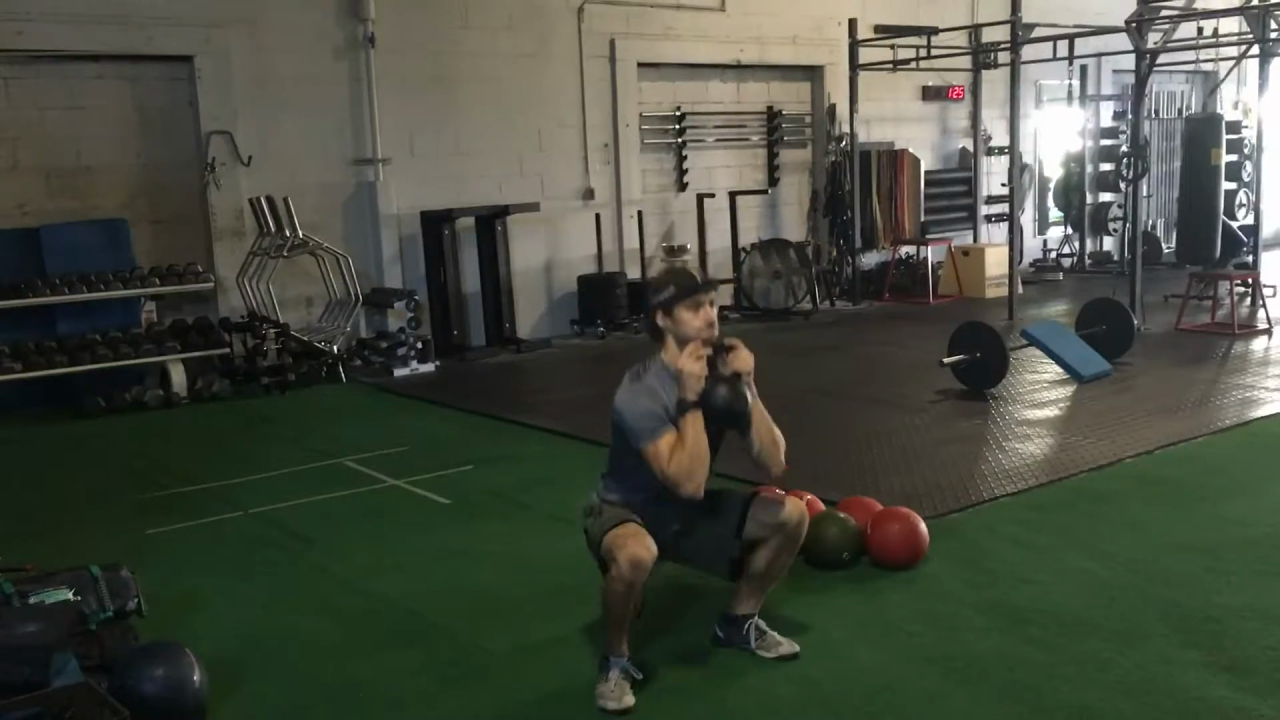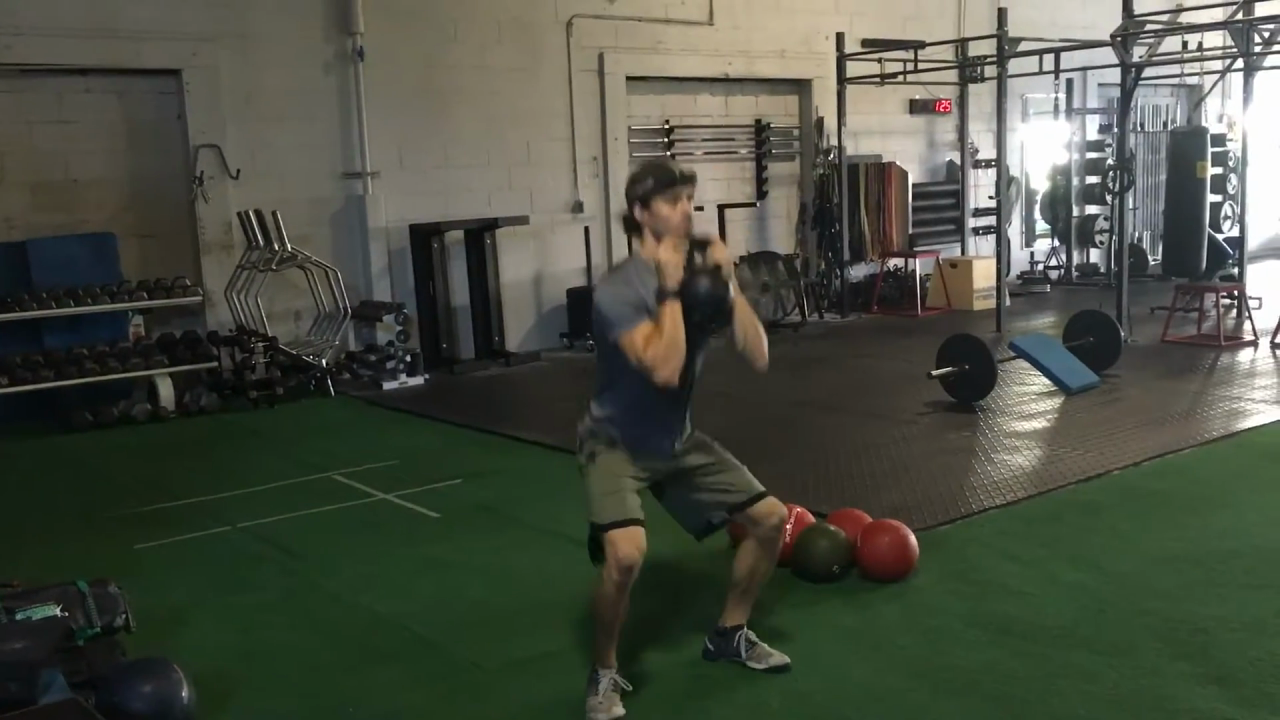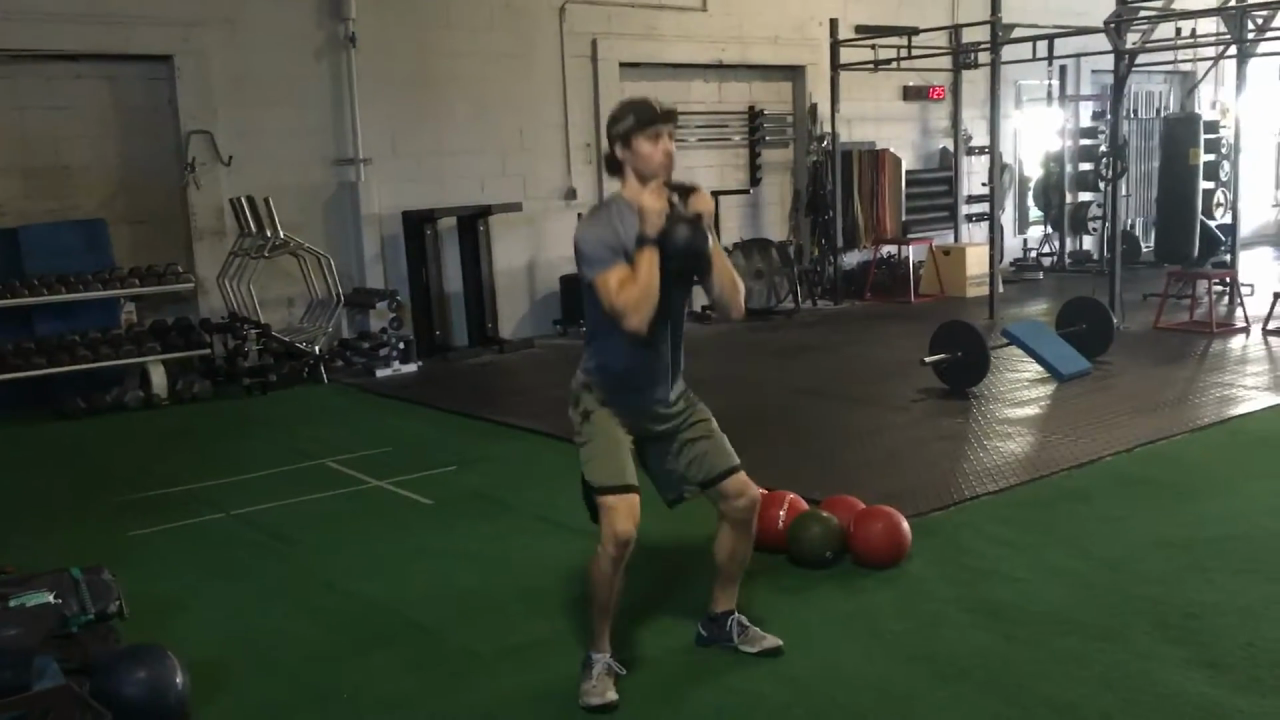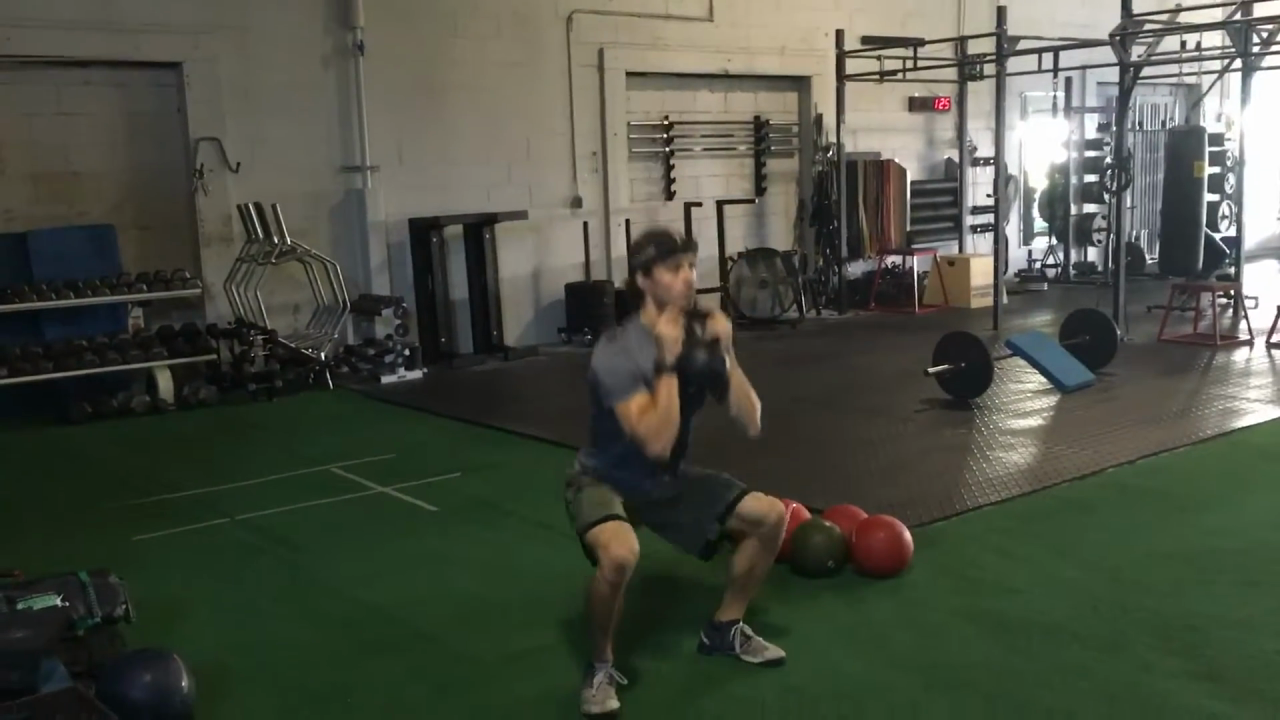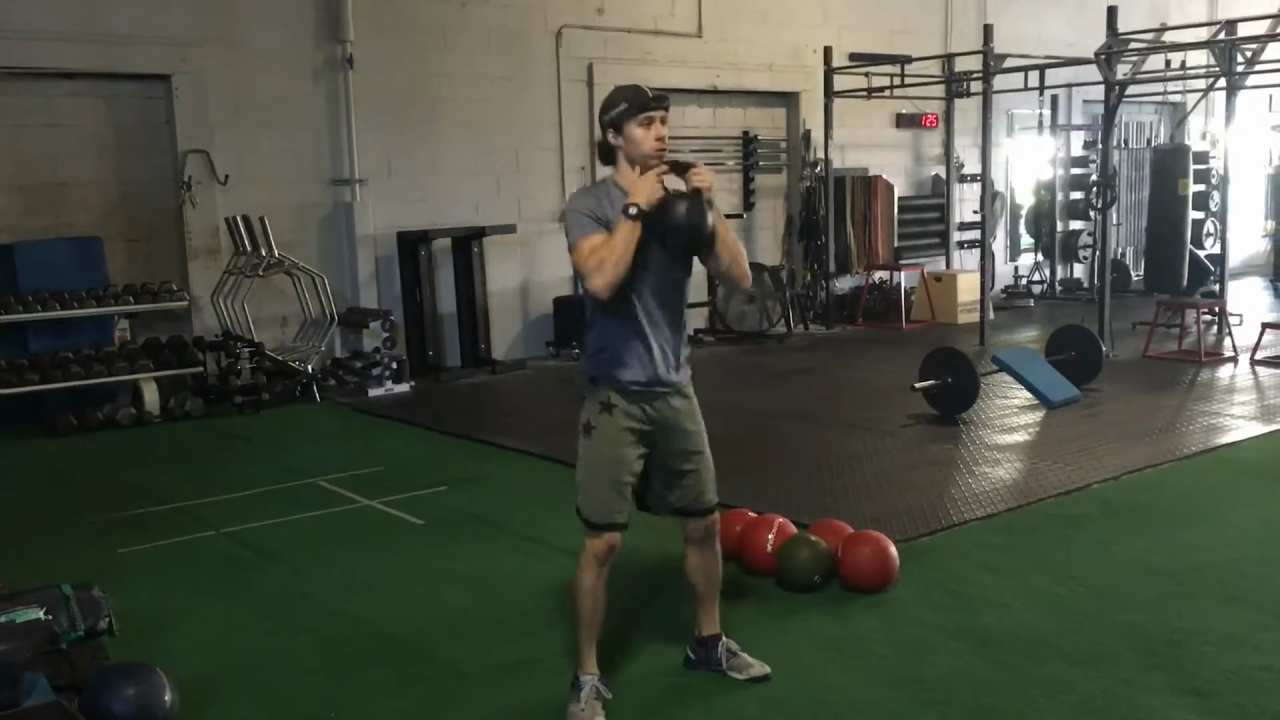
dt=1s
person 1, frame 1
left shoulder: (723, 373)
right shoulder: (640, 392)
left elbow: (774, 462)
right elbow: (688, 481)
left wrist: (748, 387)
right wrist: (691, 398)
left hip: (687, 512)
right hip: (624, 510)
left knee: (790, 517)
right knee: (636, 559)
left ankle: (738, 620)
right ankle: (615, 660)
person 1, frame 2
right shoulder: (618, 289)
left elbow: (758, 357)
right elbow: (663, 370)
left wrist: (727, 283)
right wrist: (668, 289)
left hip: (678, 443)
right hip: (614, 446)
left knee: (771, 518)
right knee: (626, 553)
left ankle: (729, 636)
right ankle: (604, 673)
person 1, frame 3
left shoulder: (682, 211)
right shoulder: (600, 226)
left elbow: (733, 305)
right elbow: (635, 316)
left wrist: (706, 234)
right wrist: (650, 235)
left hip: (671, 398)
right hip: (607, 401)
left knee: (743, 501)
right knee: (621, 527)
left ankle: (721, 621)
right ankle: (599, 657)
person 1, frame 4
left shoulder: (701, 338)
right shoulder: (616, 355)
left elbow: (752, 424)
right elbow: (657, 443)
left wrist: (726, 353)
right wrist: (667, 362)
left hip: (670, 481)
right hip: (607, 486)
left knee: (769, 517)
right knee: (619, 553)
left ankle: (725, 629)
right ankle: (601, 666)
person 1, frame 5
right shoulder: (591, 203)
left elbow: (739, 278)
right elbow: (600, 279)
left wrist: (709, 203)
right wrist: (637, 209)
left hip: (675, 391)
right hip: (615, 397)
left knee: (704, 526)
right knee: (603, 541)
left ankle: (708, 644)
